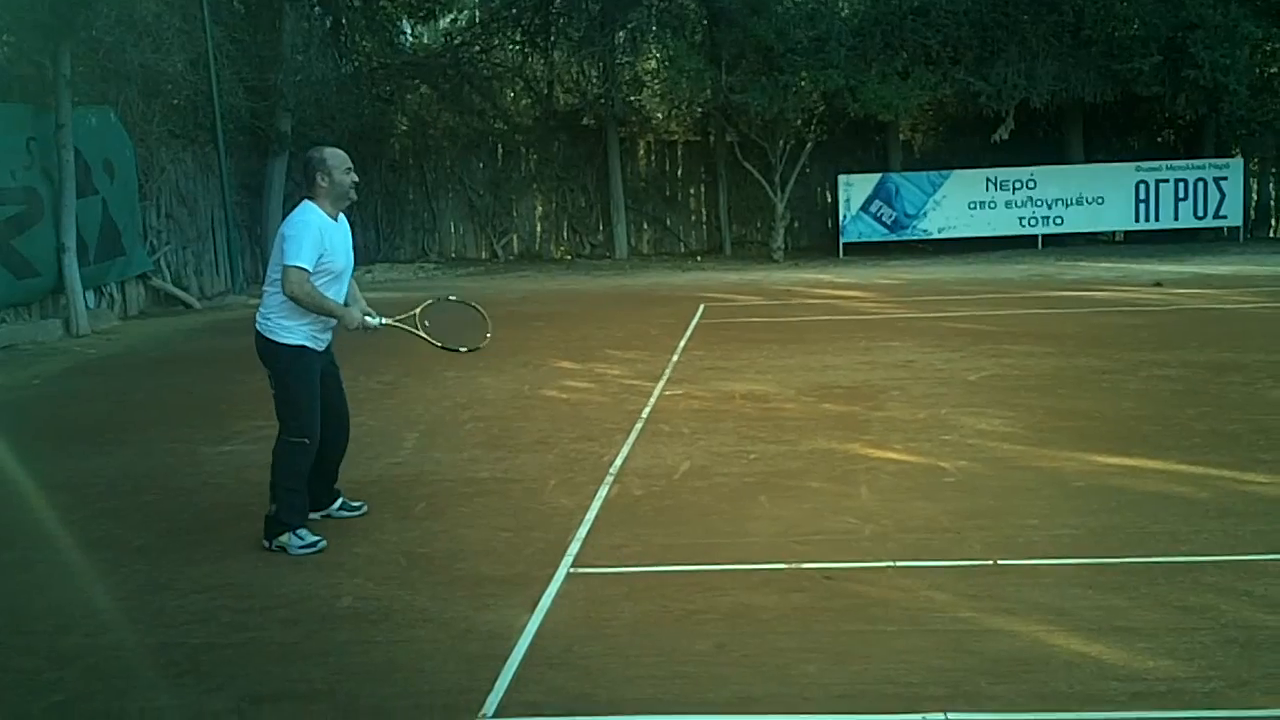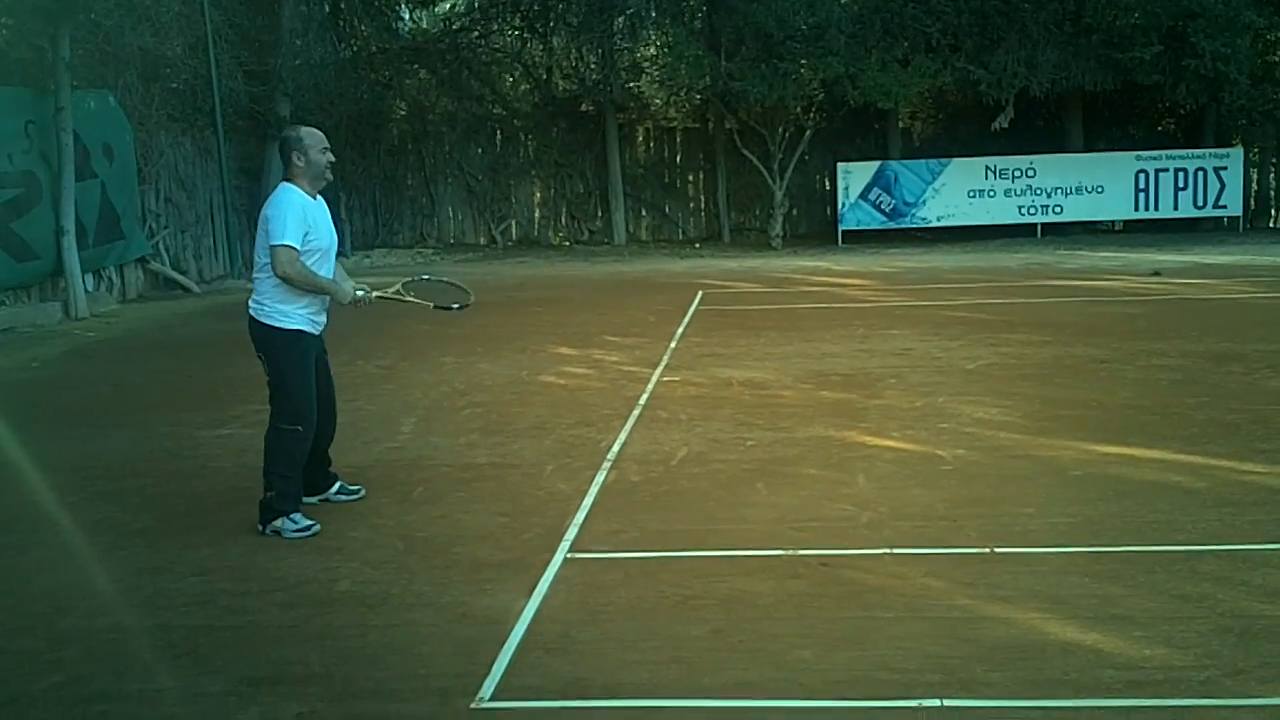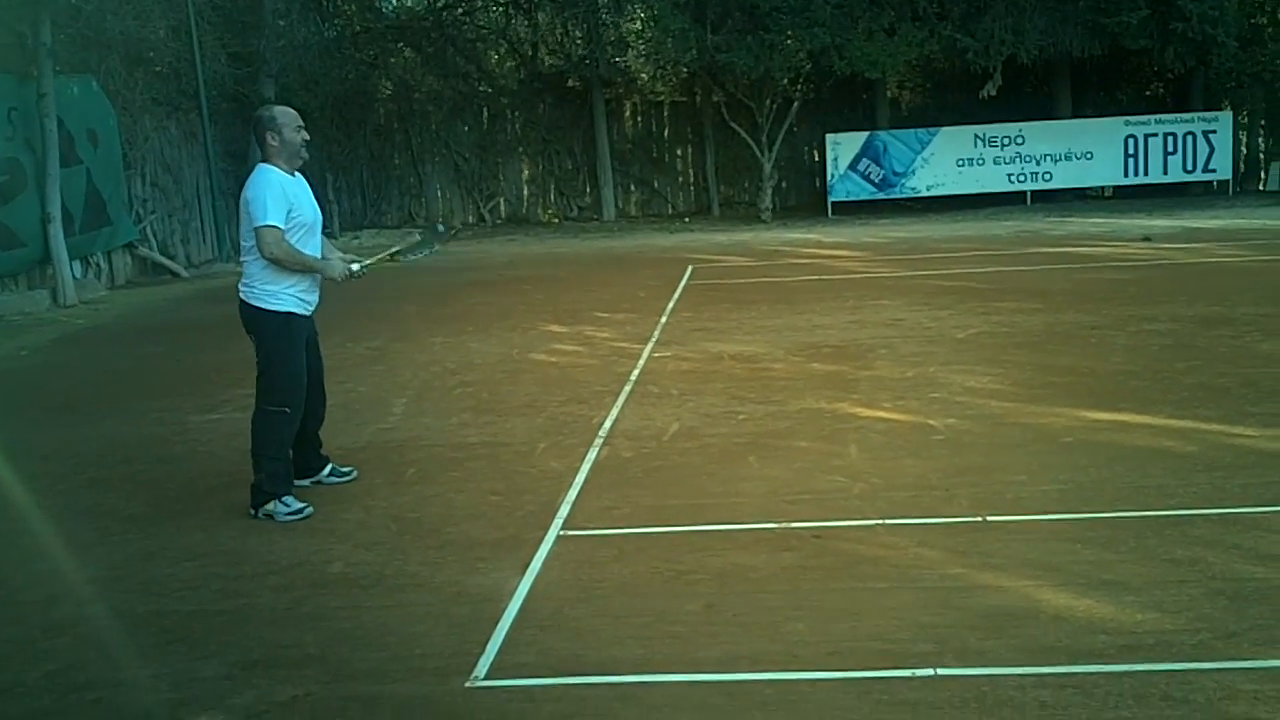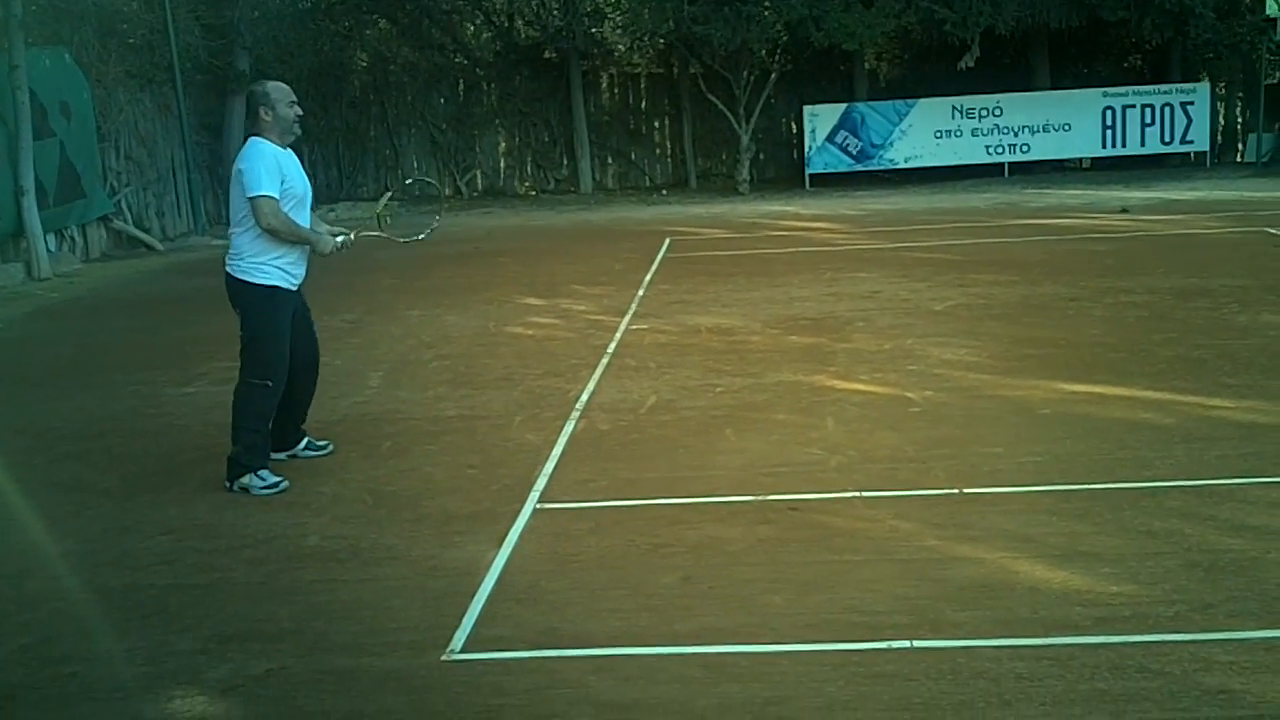
dt=0.5s
person 1, frame 1
left shoulder: (339, 222)
right shoulder: (307, 223)
right elbow: (295, 286)
left wrist: (360, 306)
right wrist: (343, 313)
left hip: (315, 342)
right hip: (286, 342)
left knee: (335, 425)
right knee: (301, 433)
left ankle: (321, 498)
right ankle: (284, 527)
person 1, frame 2
left shoulder: (316, 202)
right shoulder: (289, 203)
right elbow: (286, 267)
left wrist: (348, 284)
right wrist: (334, 289)
left hip: (305, 328)
right hip: (281, 329)
left knee: (322, 411)
right knee: (294, 419)
left ankle: (317, 483)
right ankle: (277, 511)
person 1, frame 3
left shoulder: (296, 180)
right shoulder: (267, 183)
right elbow: (272, 248)
left wrist: (337, 257)
right wrist: (323, 266)
left hip: (296, 309)
right hip: (272, 310)
left knee: (311, 393)
right knee: (280, 400)
left ankle: (309, 465)
right ankle: (269, 494)
person 1, frame 4
left shoulder: (285, 155)
right shoulder: (259, 156)
right elbow: (269, 219)
left wrist: (326, 229)
right wrist: (315, 240)
left hip: (284, 283)
right hip: (258, 284)
left knee: (304, 363)
right knee: (264, 375)
left ankle: (286, 439)
right ankle: (245, 468)
